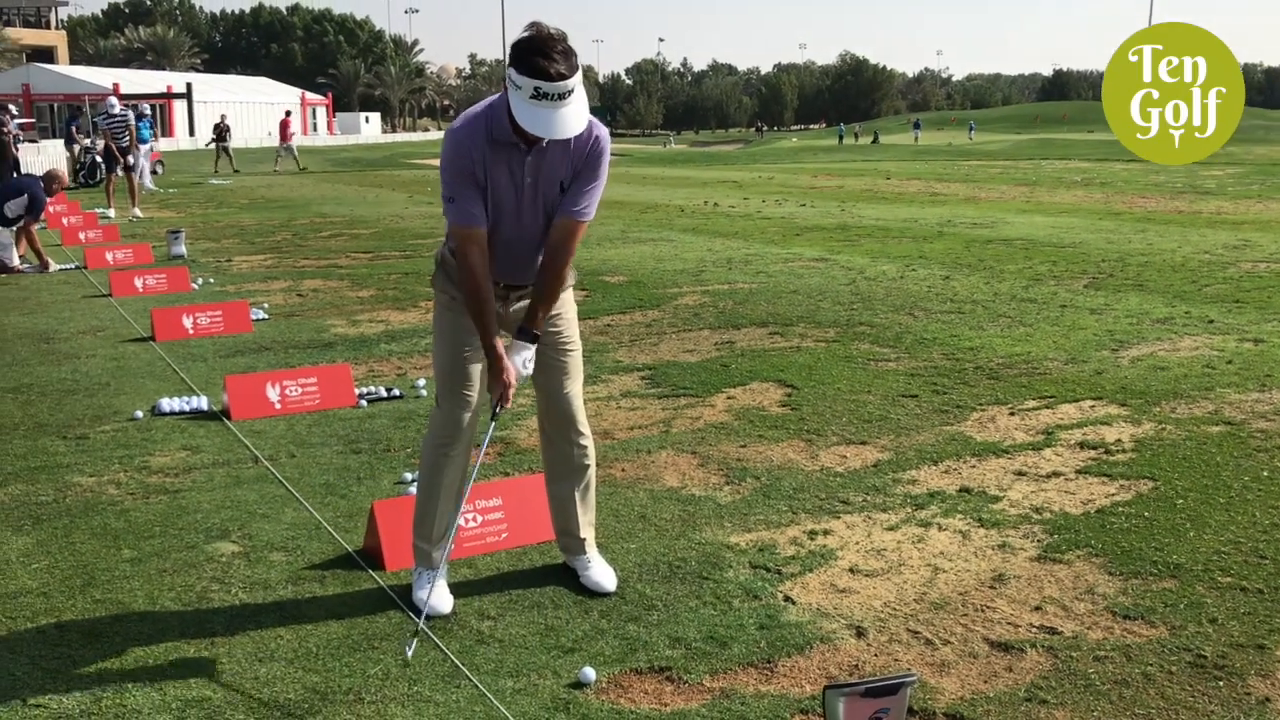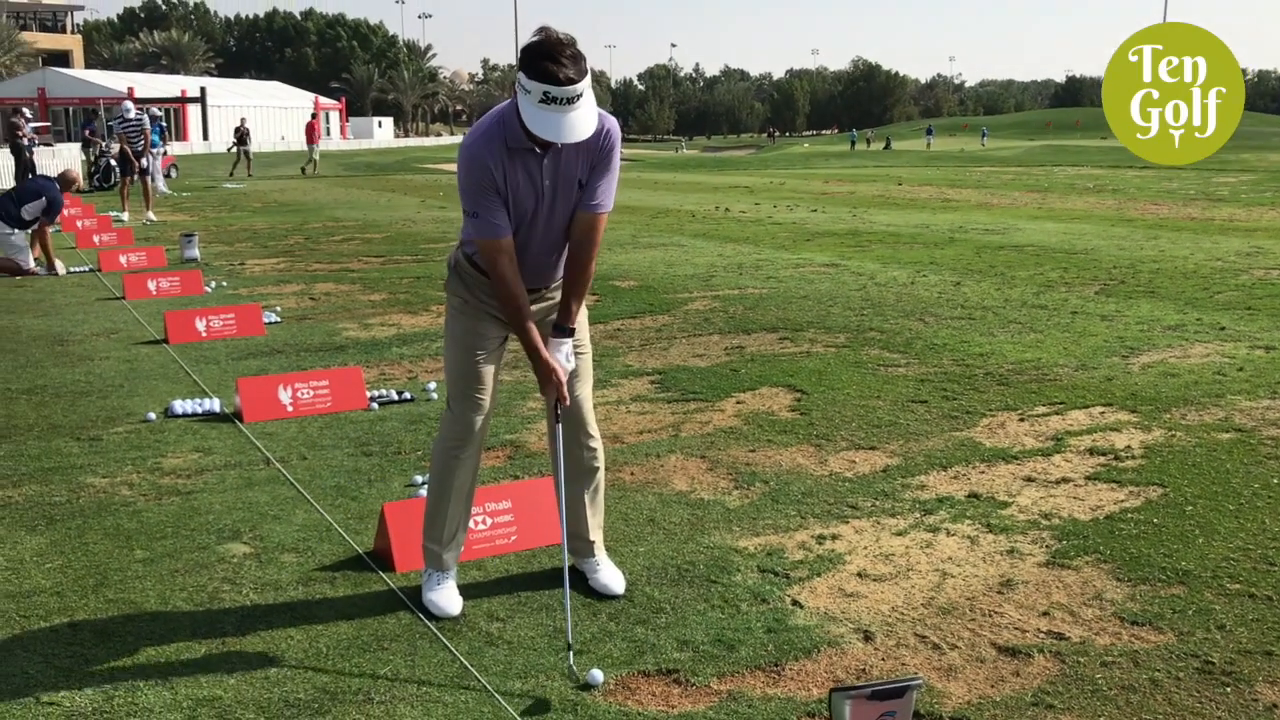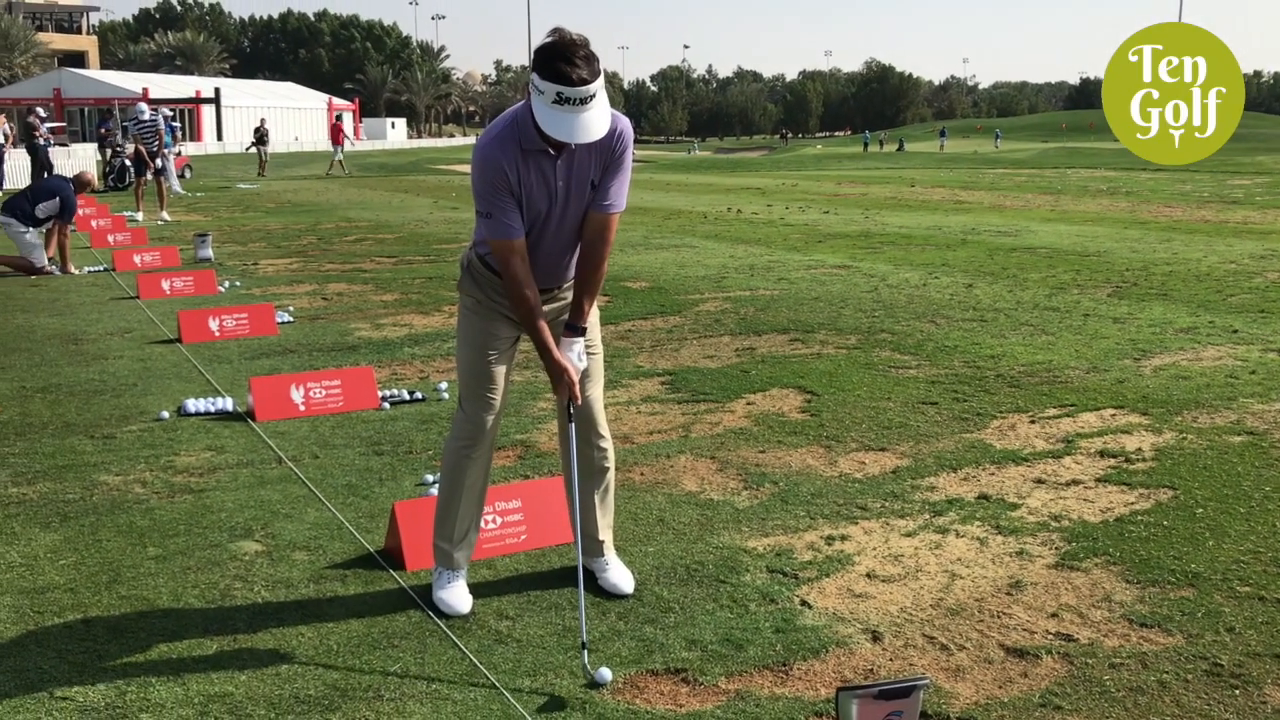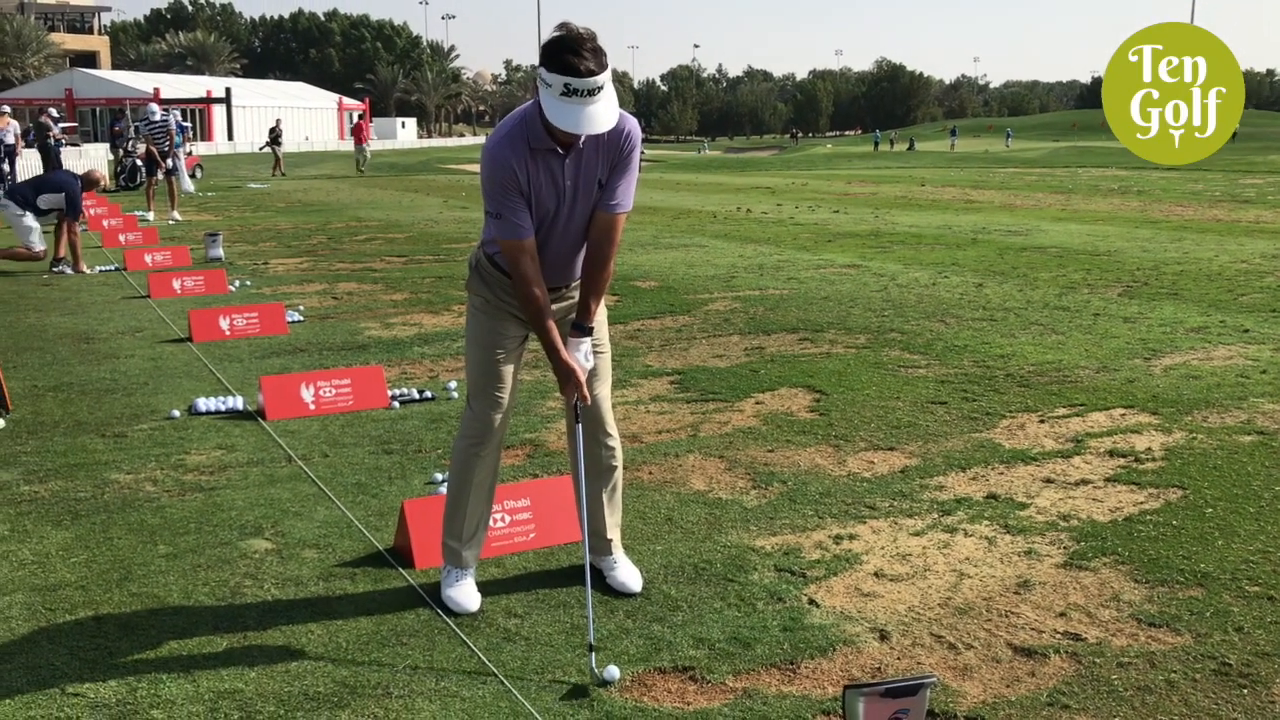
dt=0.3s
person 1, frame 1
left shoulder: (591, 142)
right shoulder: (466, 138)
left elbow: (561, 249)
right elbow: (471, 254)
left wrist: (527, 339)
right wrist: (492, 352)
left hip: (545, 287)
right hip: (470, 286)
left knee: (568, 419)
right knee: (454, 422)
left ankle: (579, 546)
right ankle: (429, 564)
person 1, frame 2
left shoulder: (602, 134)
right shoulder: (481, 149)
left elbow: (585, 240)
right elbow: (500, 264)
left wrist: (565, 333)
right wrist: (538, 355)
left hip: (557, 289)
right hip: (482, 289)
left knee: (580, 422)
right knee: (465, 424)
left ankle: (588, 548)
right ankle: (440, 565)
person 1, frame 3
left shoulder: (615, 134)
right shoulder: (495, 150)
left elbow: (598, 240)
right elbow: (513, 265)
left wrist: (577, 331)
right wrist: (550, 354)
left hip: (569, 288)
right hip: (494, 290)
left knee: (590, 422)
right knee: (476, 423)
left ankle: (598, 547)
right ankle: (450, 564)
person 1, frame 4
left shoulder: (622, 135)
right shoulder: (505, 149)
left elbow: (604, 240)
right elbow: (523, 265)
left wrist: (584, 330)
right wrist: (558, 354)
left hip: (578, 288)
right hip: (503, 289)
left knee: (599, 421)
right knee: (485, 422)
left ankle: (606, 547)
right ankle: (459, 563)
